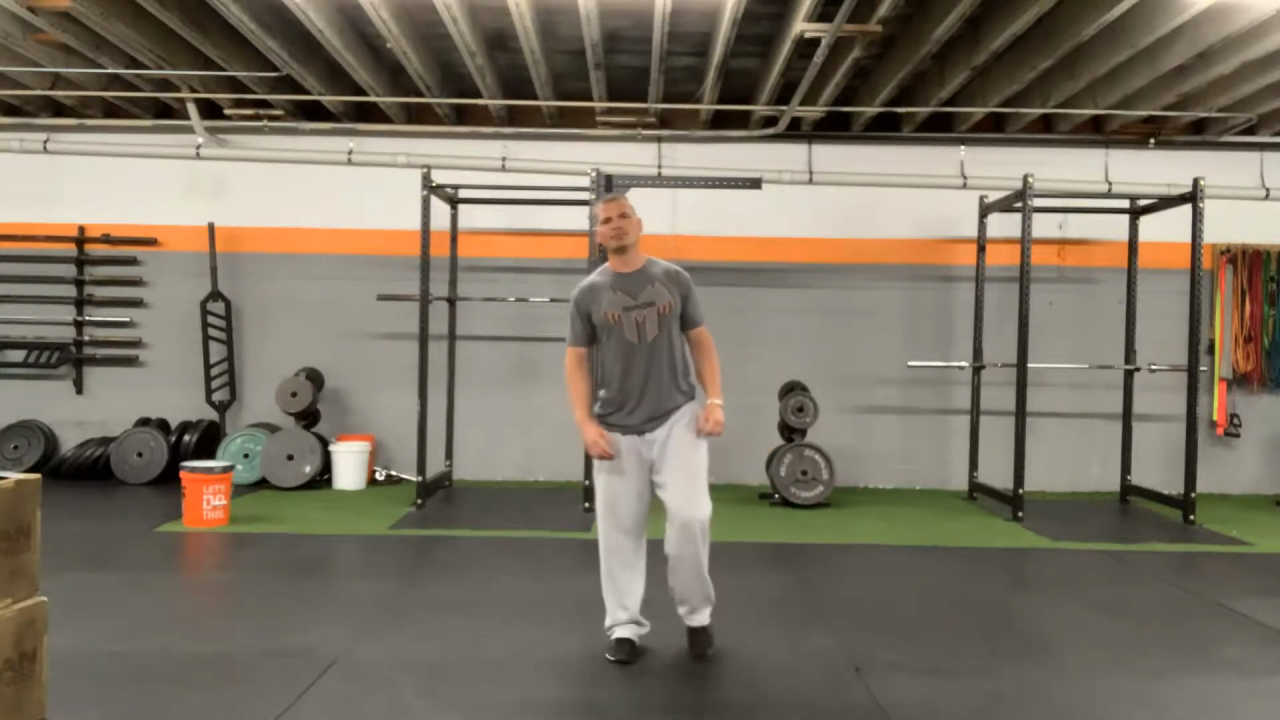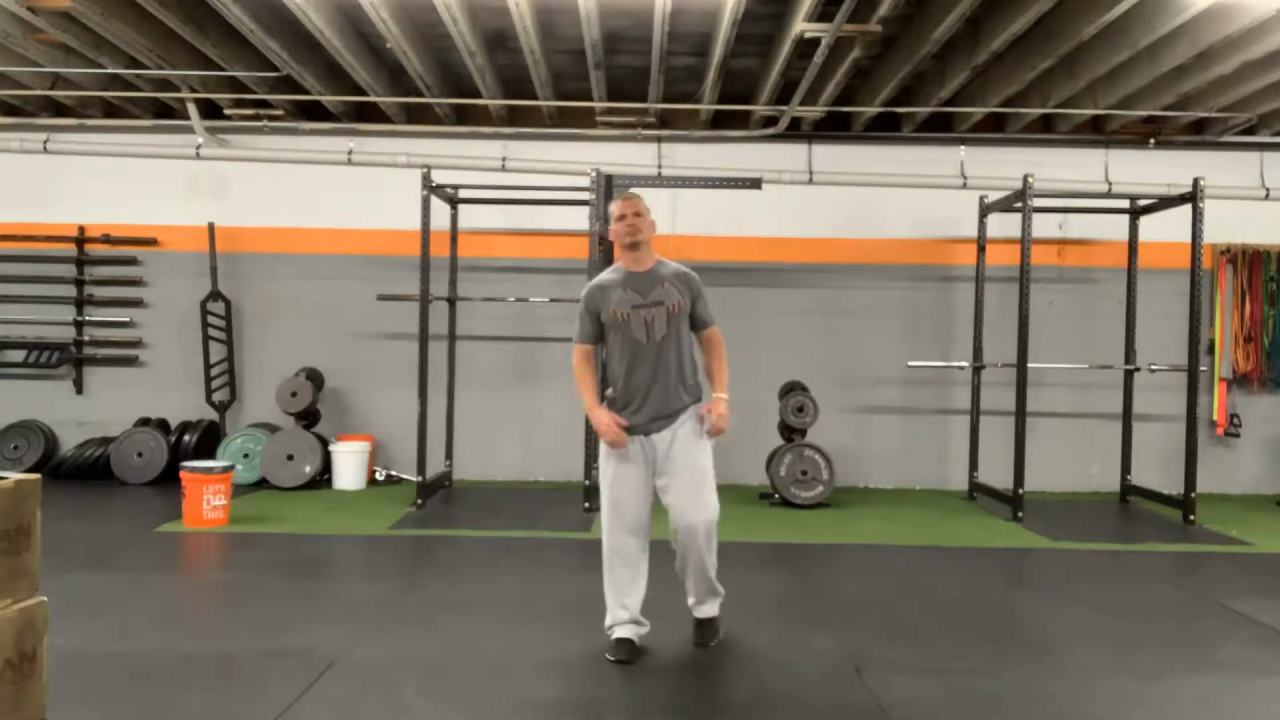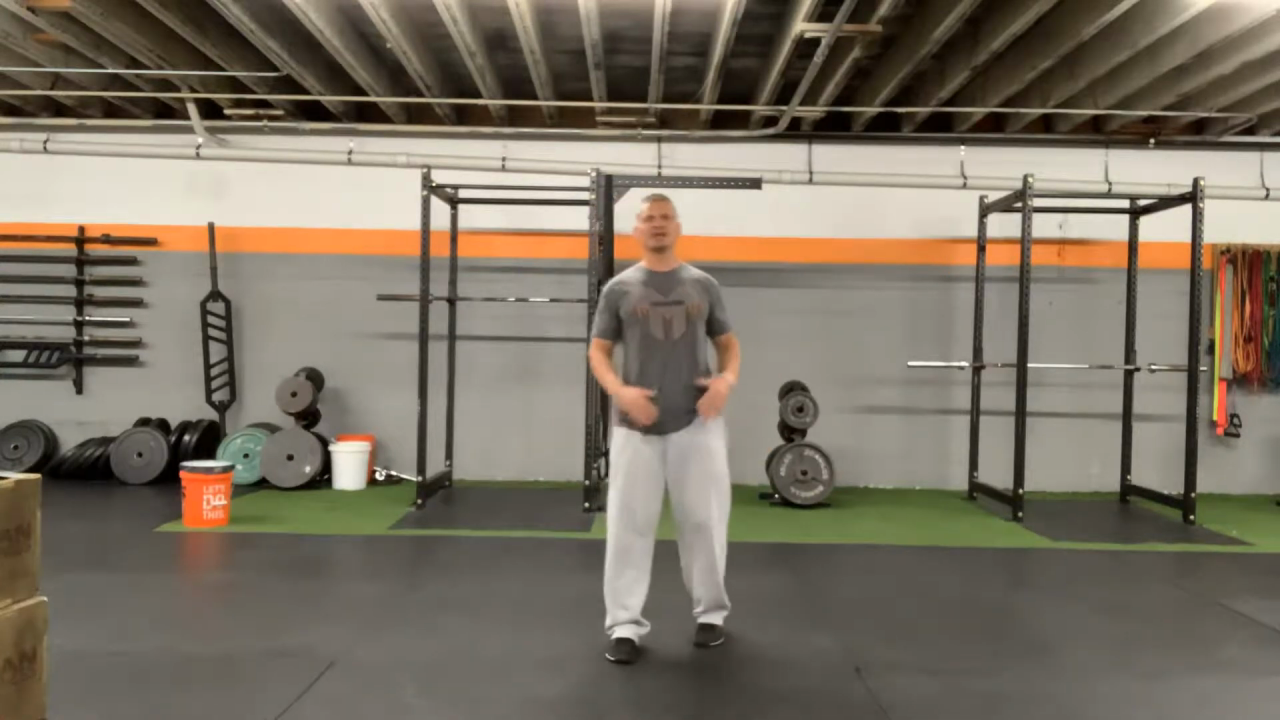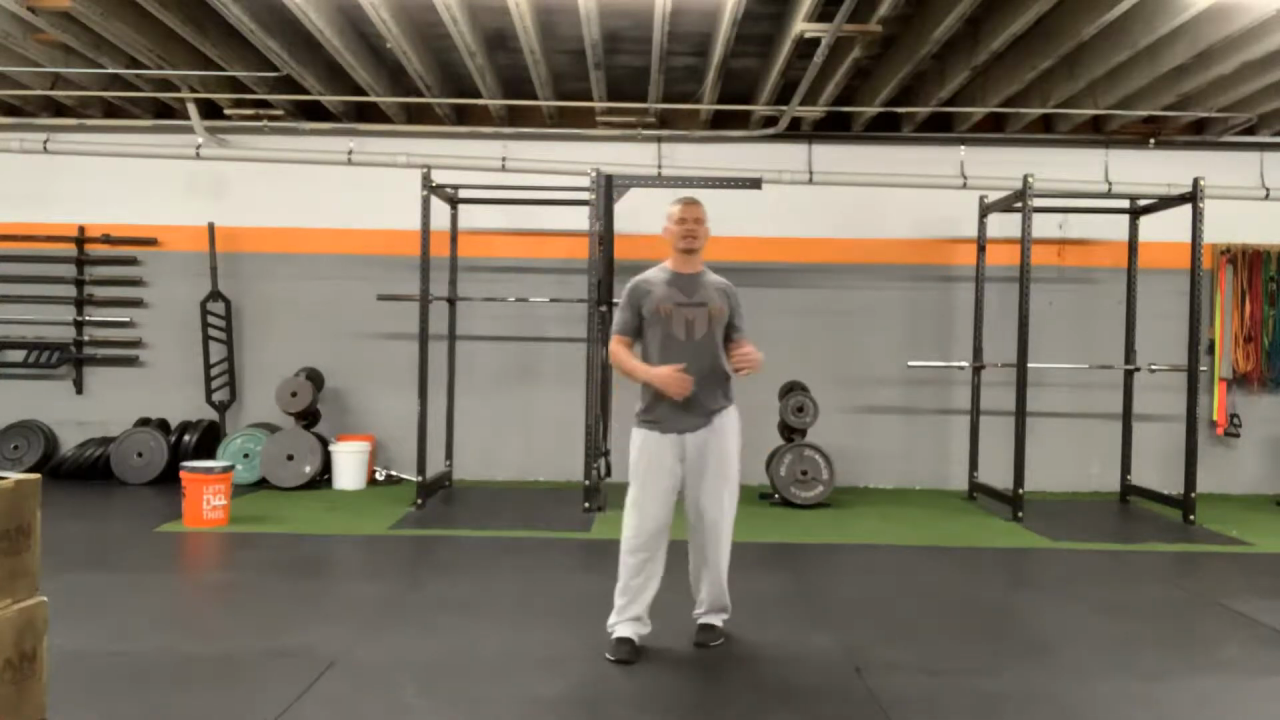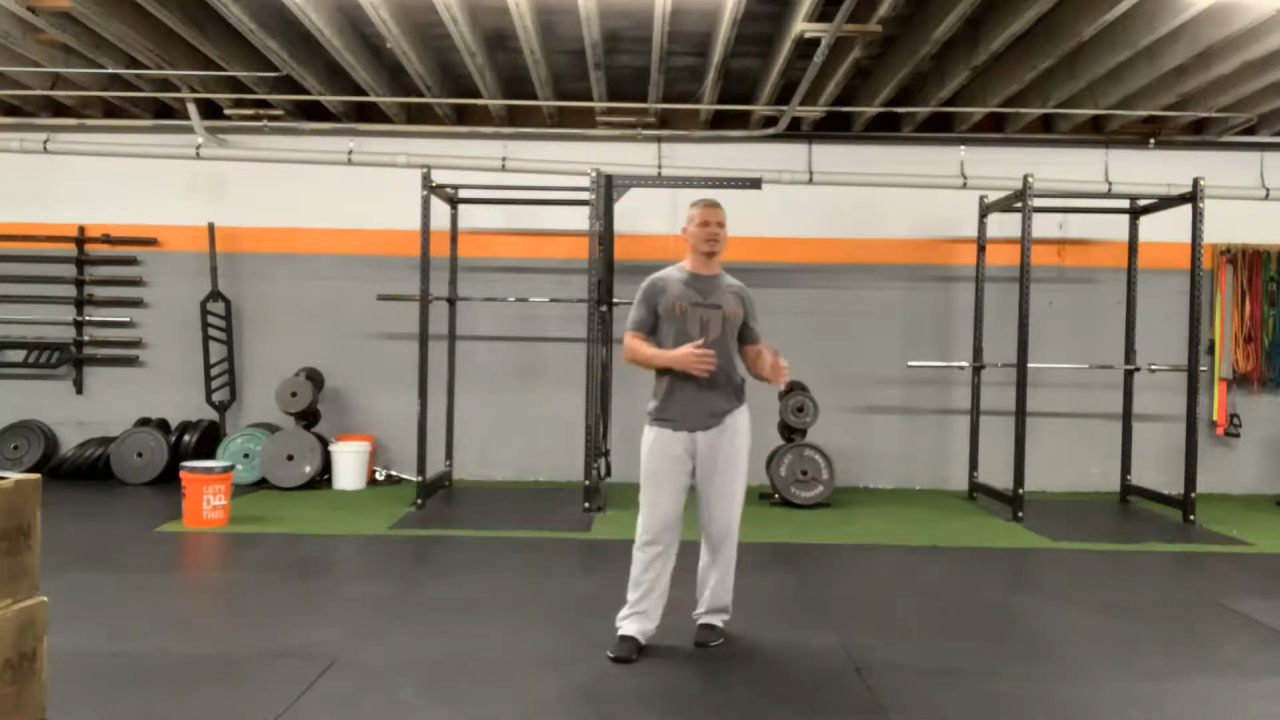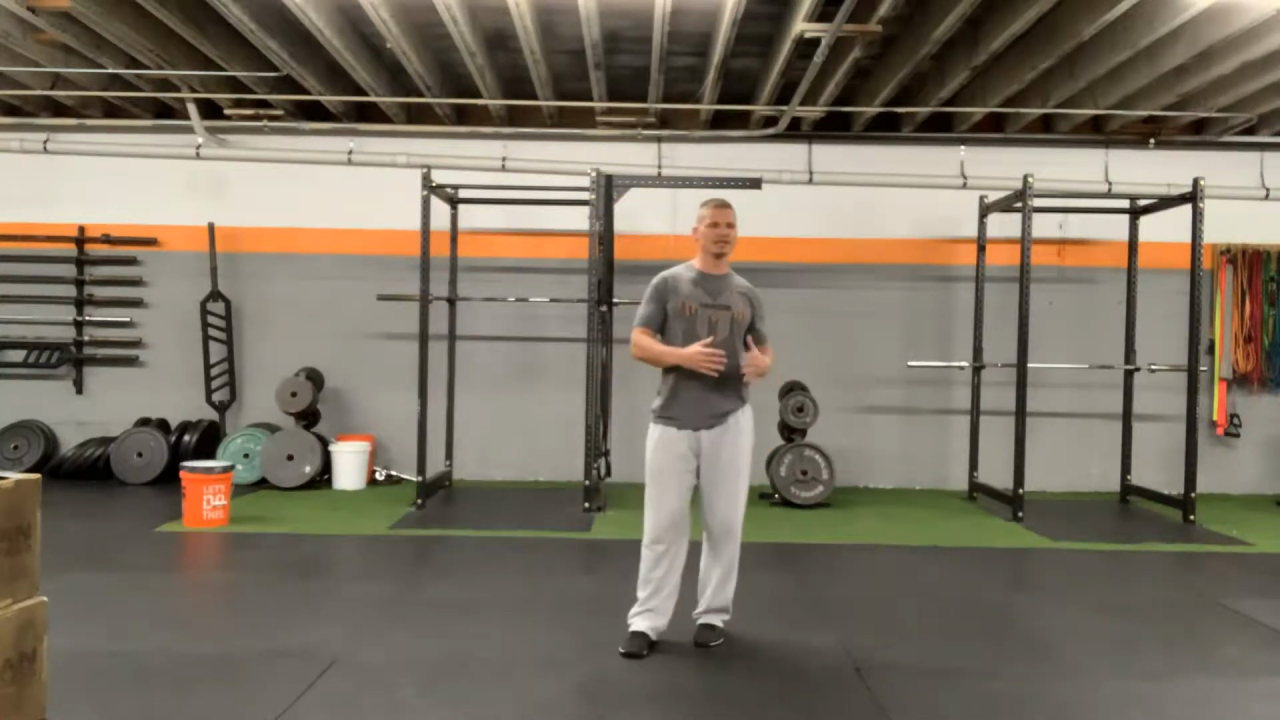
dt=0.2s
person 1, frame 1
left shoulder: (674, 279)
right shoulder: (588, 293)
left elbow: (700, 341)
right elbow: (576, 361)
left wrist: (714, 399)
right wrist: (585, 423)
left hip: (678, 417)
right hip: (617, 428)
left knee: (690, 514)
right knee: (620, 529)
left ankle: (696, 612)
right ankle: (624, 625)
person 1, frame 2
left shoulder: (684, 280)
right shoulder: (598, 291)
left elbow: (712, 341)
right elbow: (583, 357)
left wrist: (720, 395)
right wrist: (596, 412)
left hip: (684, 420)
right hip: (624, 428)
left knee: (695, 520)
right knee: (623, 528)
left ankle: (705, 606)
right ankle: (624, 625)
person 1, frame 3
left shoulder: (704, 285)
right shoulder: (619, 288)
left elbow: (729, 345)
right elbow: (598, 352)
left wrist: (727, 378)
right wrist: (619, 391)
left hip: (698, 423)
right hip: (637, 426)
left knee: (703, 524)
right knee: (628, 527)
left ankle: (710, 613)
right ankle: (624, 625)
person 1, frame 4
left shoulder: (724, 291)
right shoulder: (642, 287)
left elbow: (737, 352)
right elbow: (617, 350)
left wrist: (747, 359)
right wrist: (651, 374)
left hip: (715, 423)
right hip: (656, 425)
left knee: (713, 525)
right knee: (644, 528)
left ankle: (711, 614)
right ankle: (627, 625)
person 1, frame 5
left shoulder: (739, 293)
right shoulder: (657, 285)
left elbow: (753, 354)
right elbow: (631, 347)
left wrist: (770, 369)
right wrist: (674, 358)
left hip: (726, 422)
right hip: (667, 423)
left knee: (721, 525)
right knee: (656, 526)
left ankle: (713, 613)
right ankle: (635, 624)
person 1, frame 6
left shoulder: (747, 294)
right shoulder: (667, 283)
left elbow: (762, 353)
right elbow: (639, 344)
left wrist: (762, 364)
right wrist: (685, 356)
left hip: (730, 421)
right hip: (672, 422)
left knee: (724, 524)
right knee: (664, 525)
left ankle: (713, 614)
right ankle: (647, 620)
